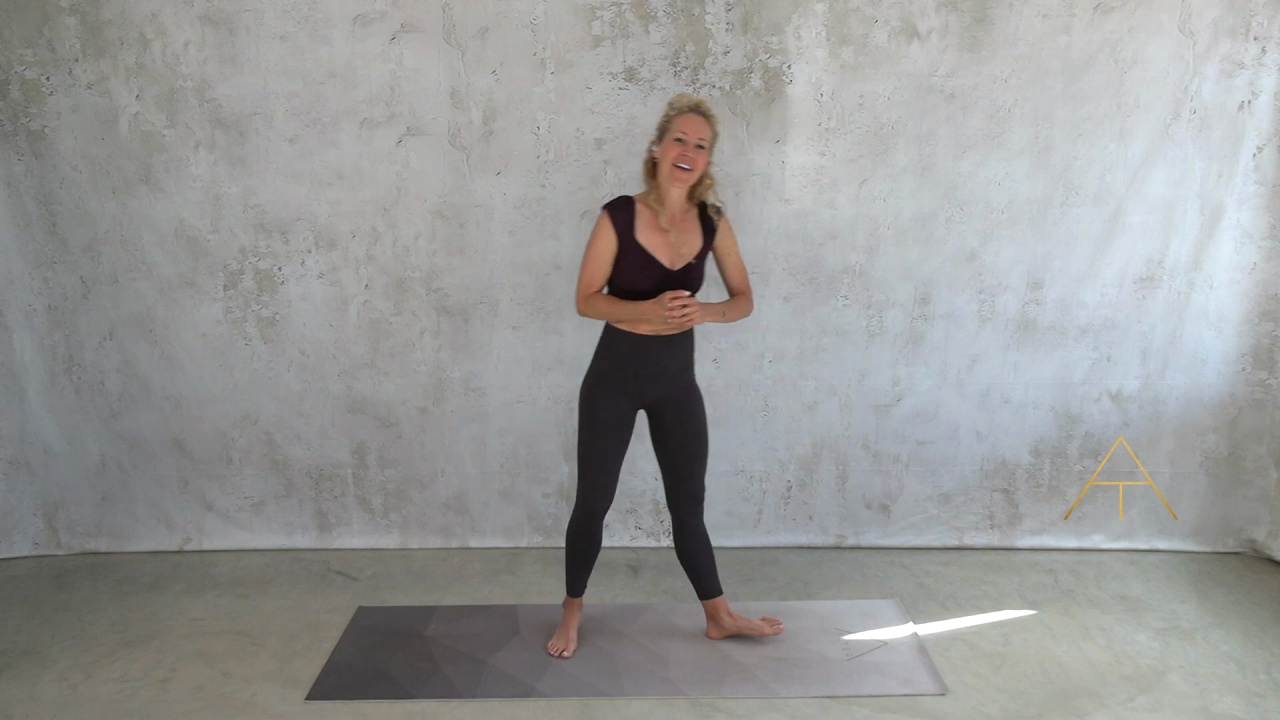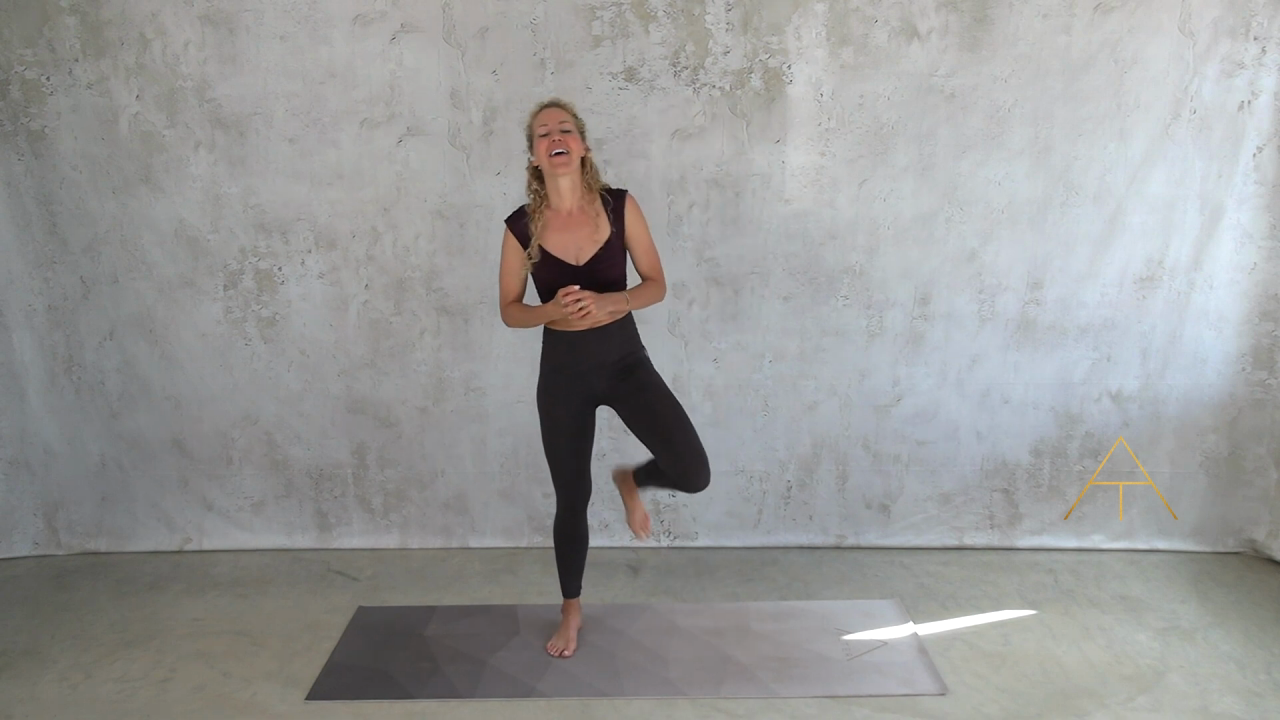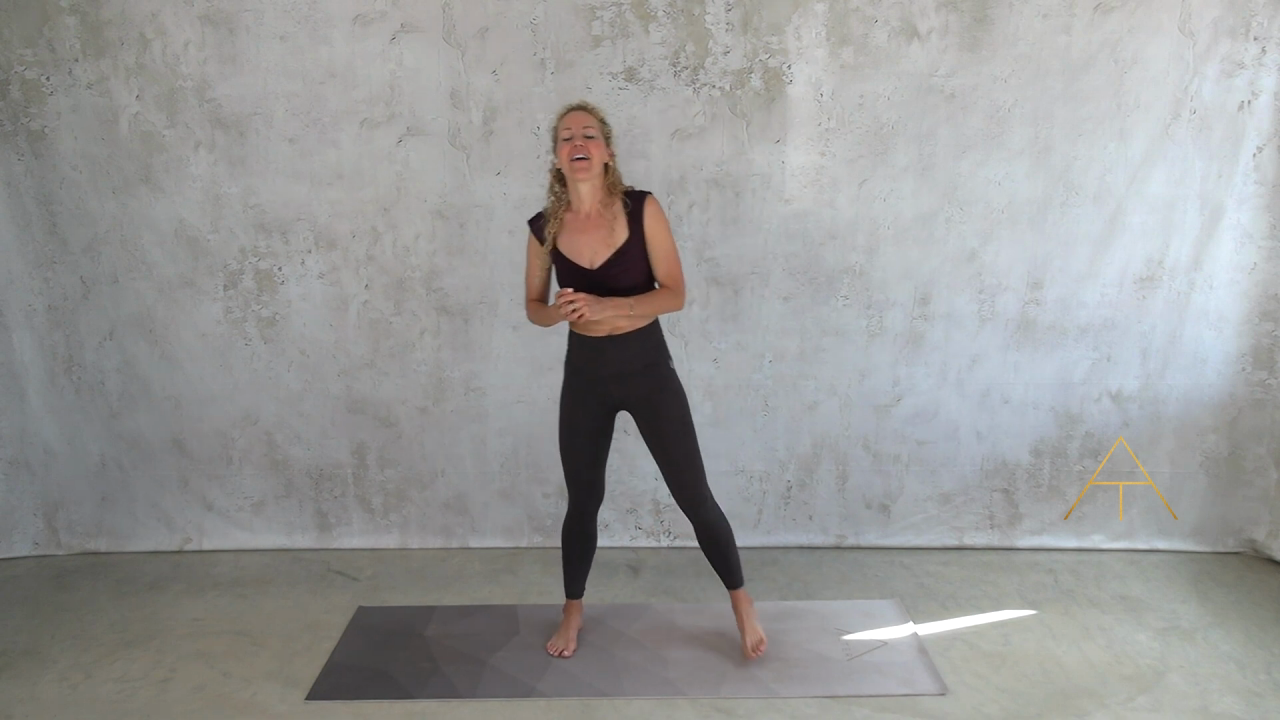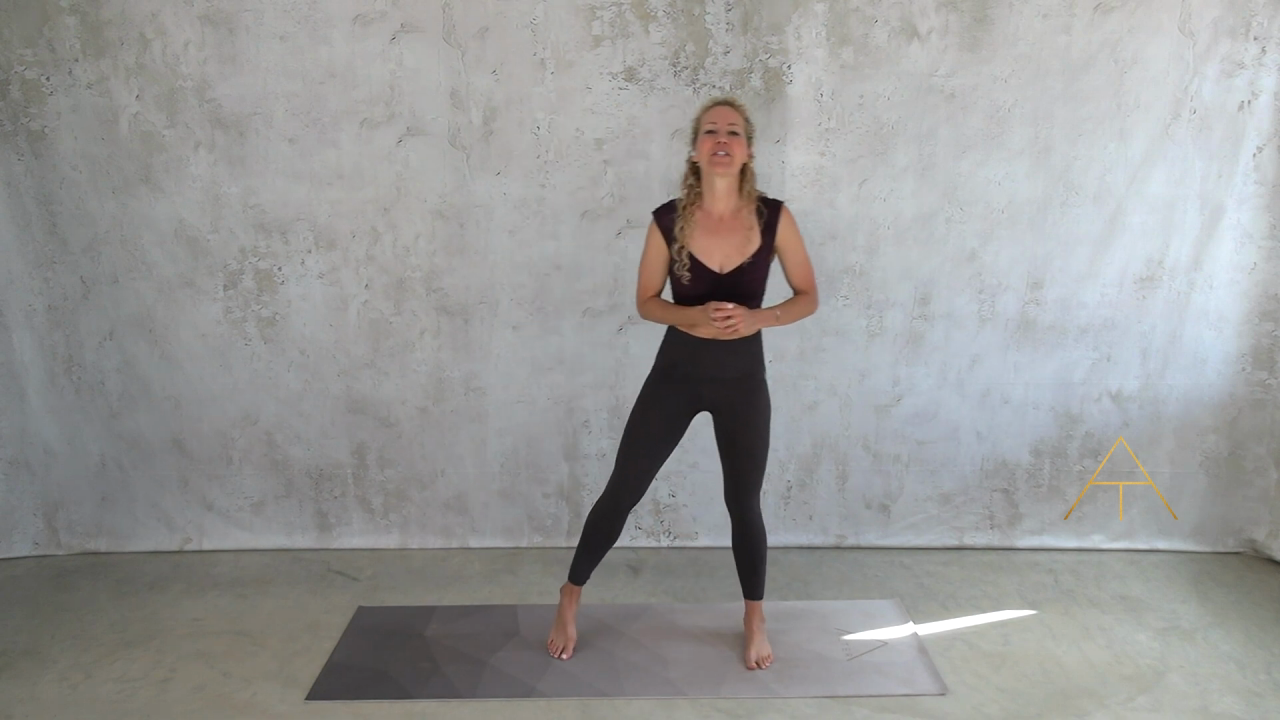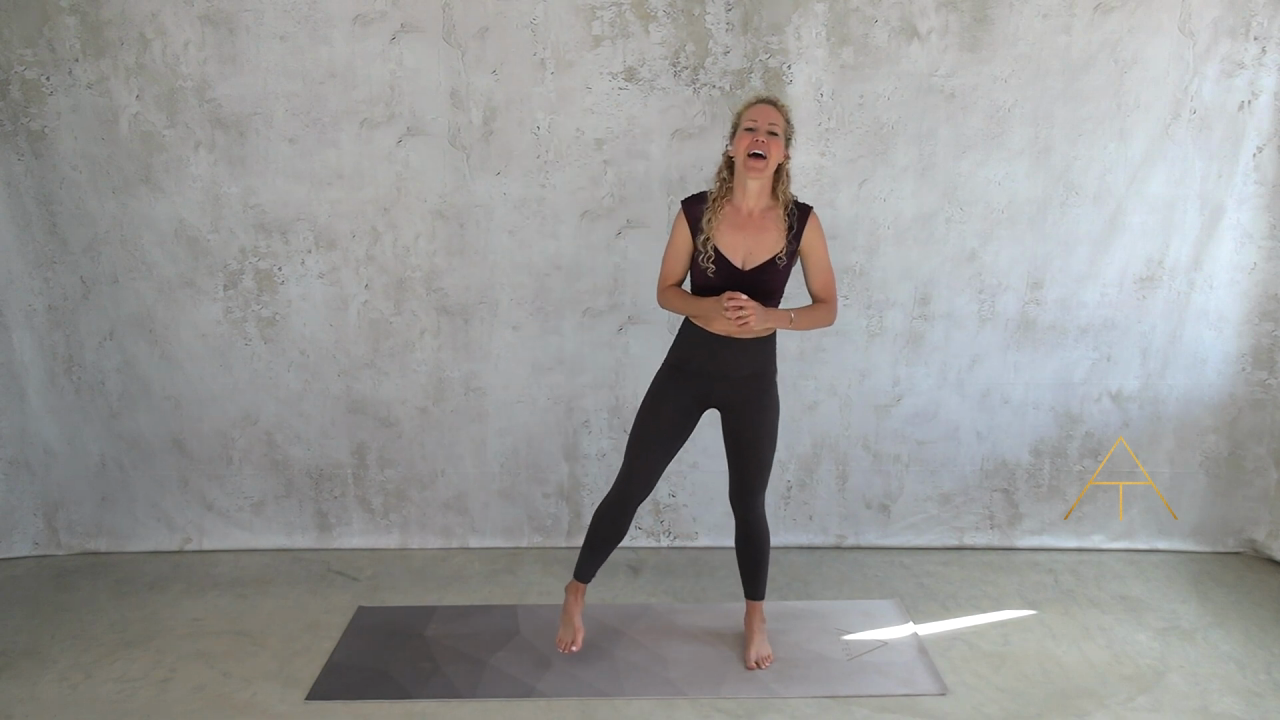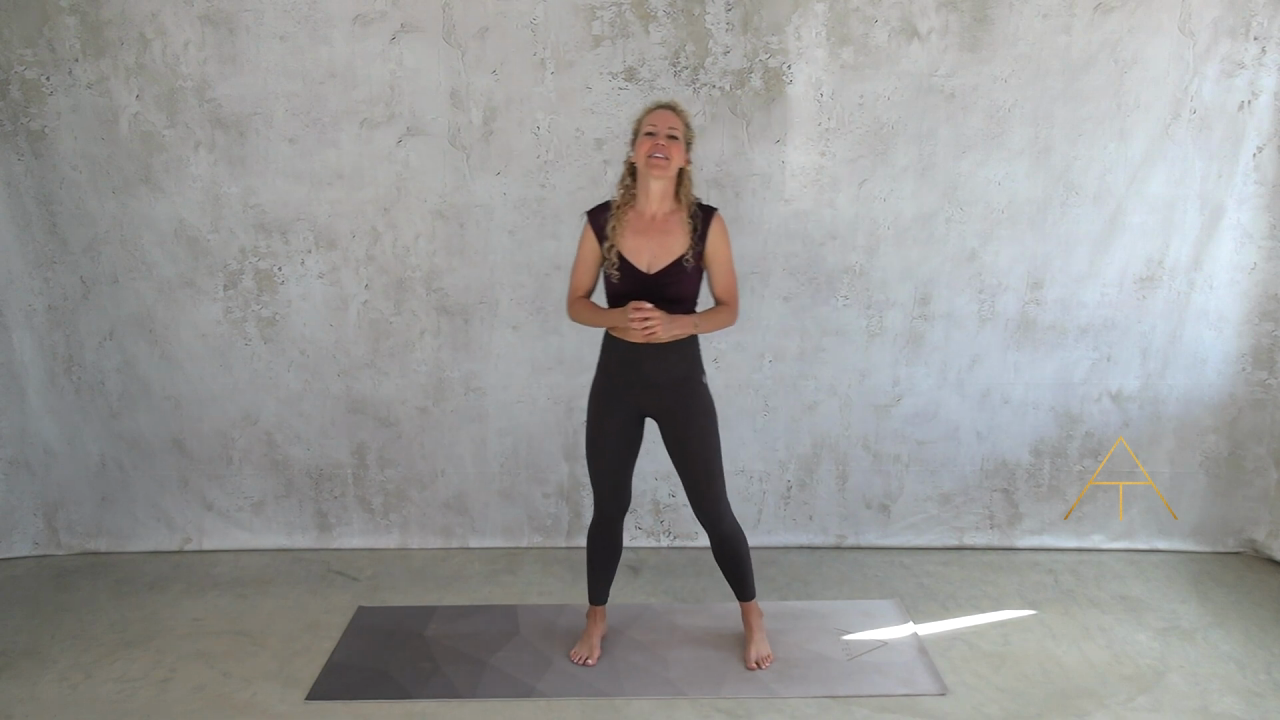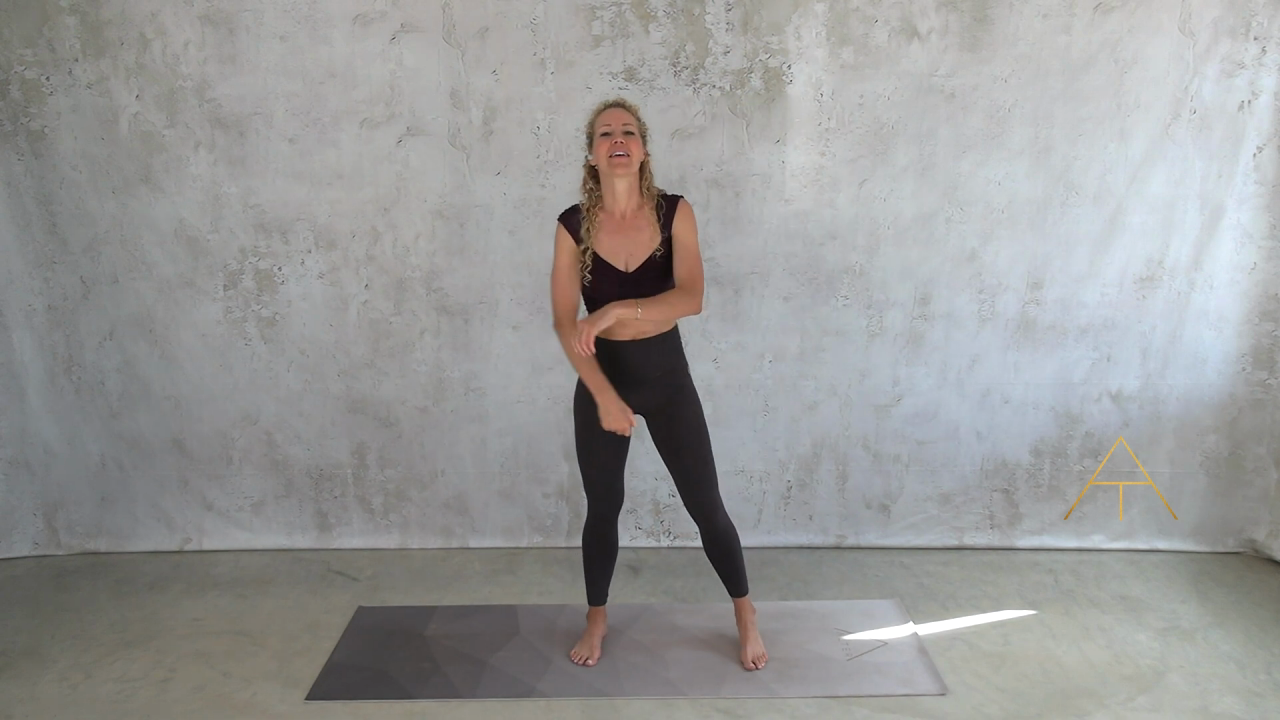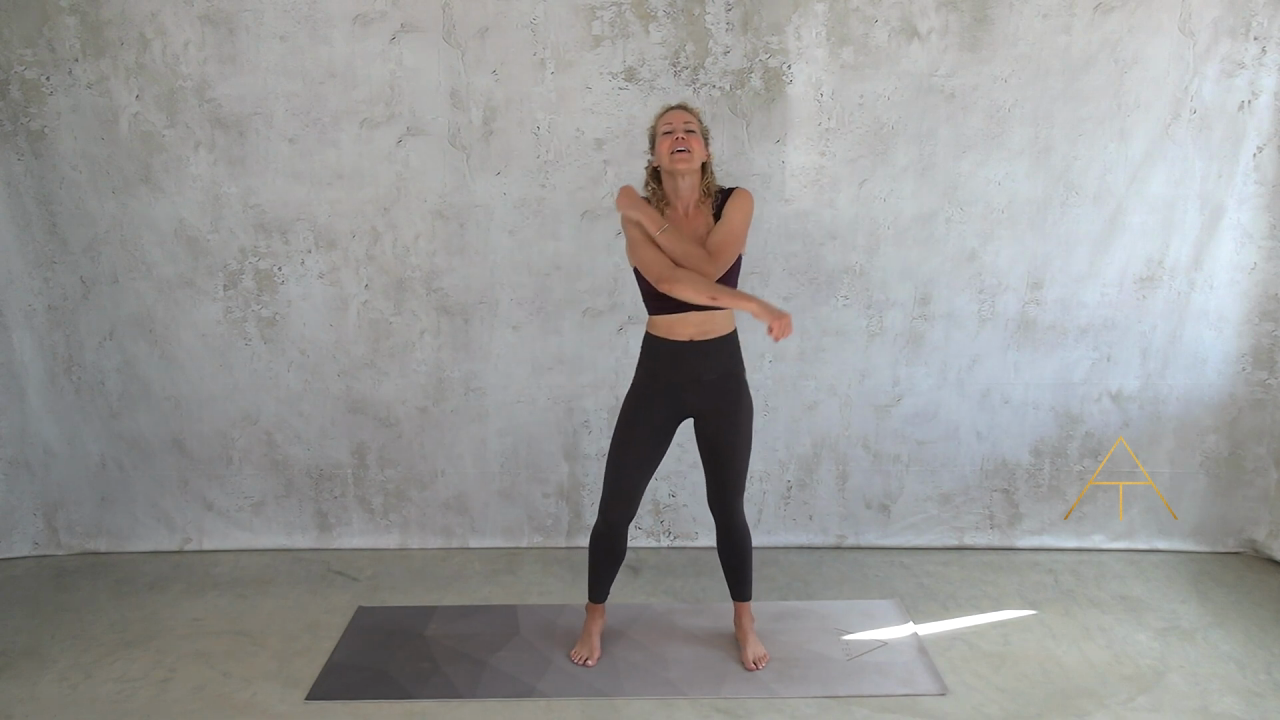
dt=0.5s
person 1, frame 1
left shoulder: (713, 222)
right shoulder: (617, 216)
left elbow: (743, 299)
right elbow: (587, 299)
left wrist: (705, 311)
right wrist: (644, 311)
left hip: (675, 375)
right hip: (615, 374)
left knee: (688, 505)
right knee: (593, 500)
left ankle: (719, 615)
right ankle: (572, 611)
person 1, frame 2
left shoulder: (621, 206)
right shoulder: (522, 226)
left elbow: (655, 284)
right elbow: (510, 310)
left wrist: (609, 303)
right wrist: (551, 310)
left hip: (625, 357)
right hip: (562, 369)
left knee: (694, 471)
right knee: (571, 498)
left ankle: (632, 480)
right ankle: (571, 612)
person 1, frame 3
left shoulder: (643, 209)
right shoulder: (545, 227)
left elbow: (674, 294)
right elbow: (533, 306)
left wrist: (606, 306)
right wrist: (557, 311)
left hip: (647, 366)
right hip: (585, 373)
left knee: (693, 494)
right knee: (583, 500)
left ankle: (742, 604)
right ankle: (572, 612)
person 1, frame 4
left shoulder: (774, 217)
right shoulder: (667, 220)
left elbow: (808, 297)
right elbow: (646, 302)
left wrist: (757, 317)
right wrist: (696, 315)
left hip: (743, 374)
right hip: (677, 369)
left knee: (744, 503)
right knee: (623, 489)
left ankle: (754, 618)
right ankle: (571, 595)
person 1, frame 5
left shoulder: (801, 222)
right shoulder: (695, 211)
left elbow: (826, 309)
right elbow: (666, 292)
left wrist: (774, 318)
right wrist: (711, 306)
left hip: (753, 374)
right hip: (688, 365)
left knee: (748, 502)
right knee: (630, 486)
left ankle: (755, 619)
right ankle: (576, 591)
person 1, frame 6
left shoulder: (707, 223)
right shoulder: (602, 221)
left elbow: (729, 308)
right elbow: (575, 303)
left wrist: (680, 323)
right wrist: (613, 317)
left hip: (680, 376)
right hip: (616, 375)
left knee: (712, 506)
right knee: (609, 508)
left ankle: (752, 615)
right ankle: (596, 617)
person 1, frame 7
left shoulder: (675, 210)
right shoulder: (573, 225)
left elbow: (691, 298)
right elbow: (566, 324)
left wrist: (610, 313)
right wrist: (603, 395)
left hip: (665, 369)
right hip: (601, 374)
left knee: (706, 503)
right knee: (603, 507)
left ankle: (745, 614)
right ankle: (596, 618)
person 1, frame 8
left shoulder: (735, 202)
right shoulder: (637, 212)
left elbow: (709, 266)
right elbow: (673, 283)
left wrist: (650, 219)
right wrist: (756, 305)
left hip: (722, 372)
right hip: (658, 372)
left knee: (728, 506)
right knee: (616, 505)
left ankle: (744, 620)
right ankle: (595, 617)
